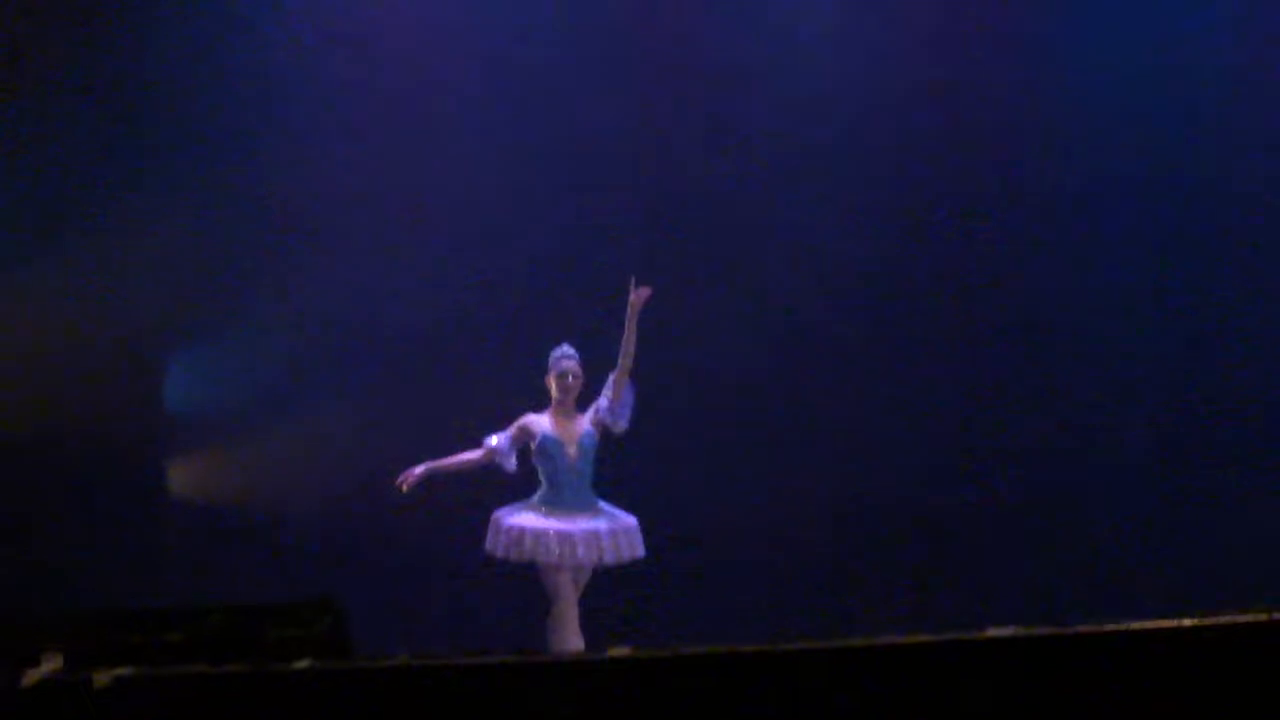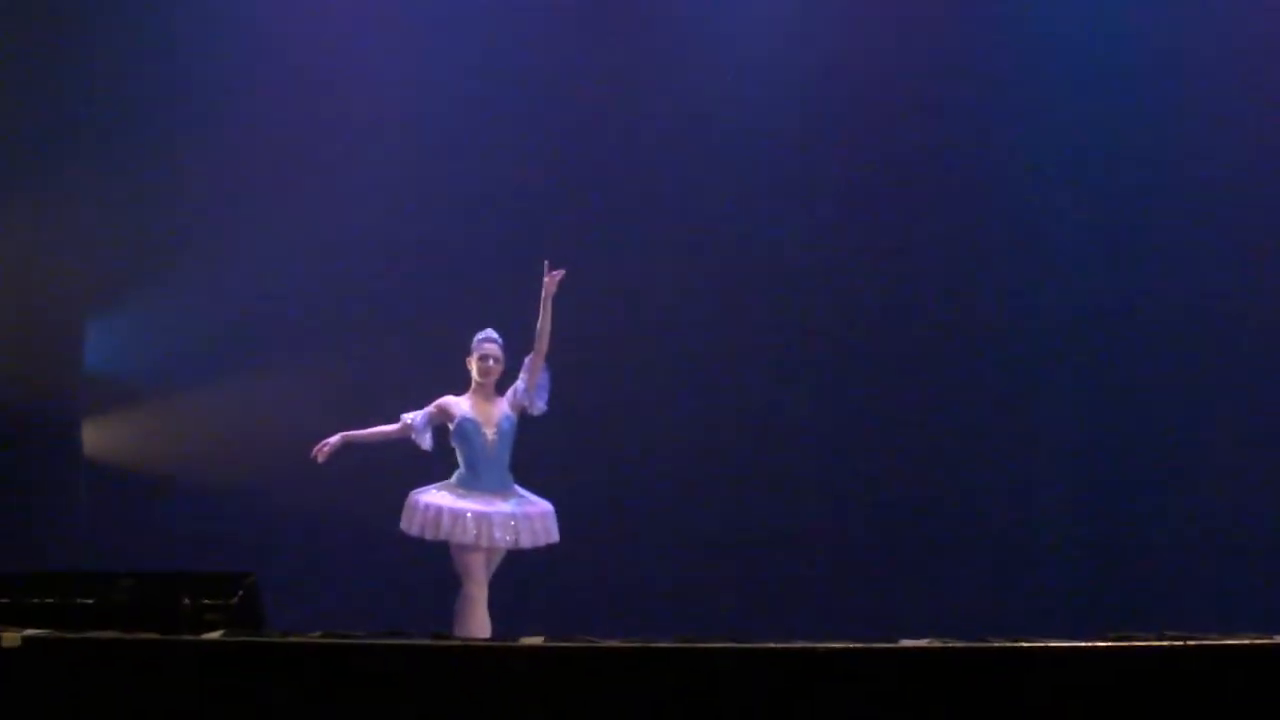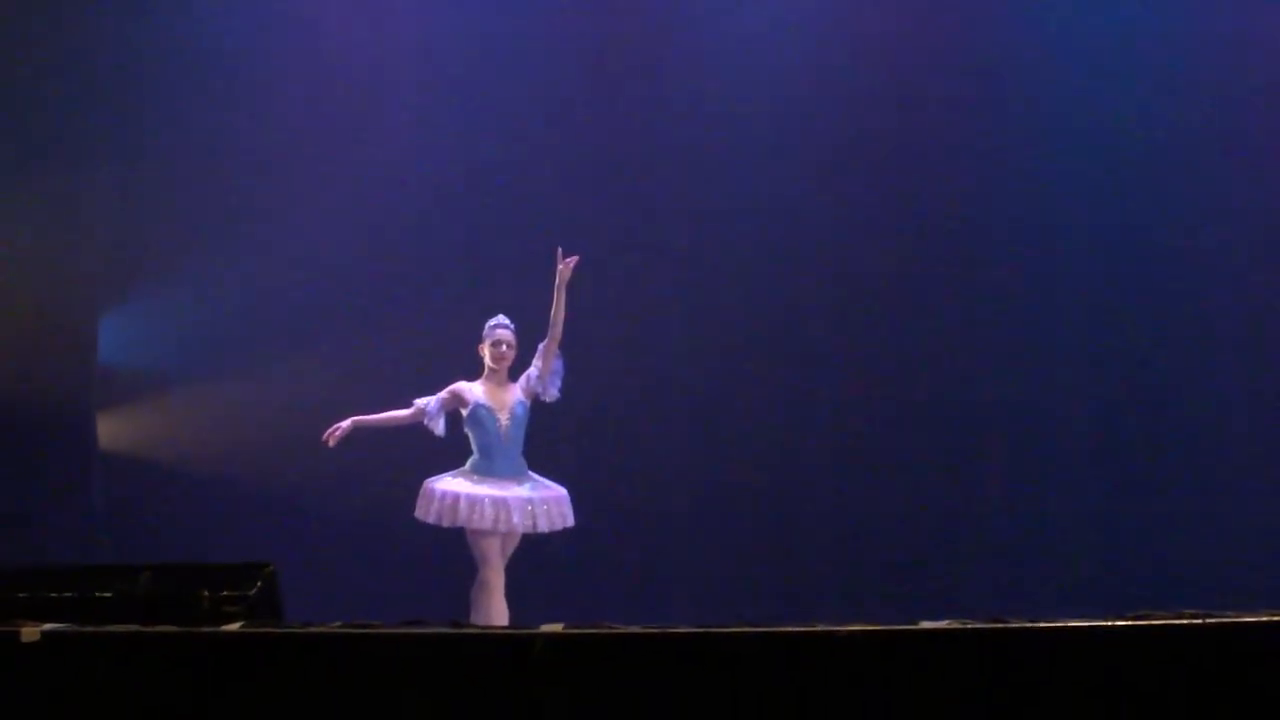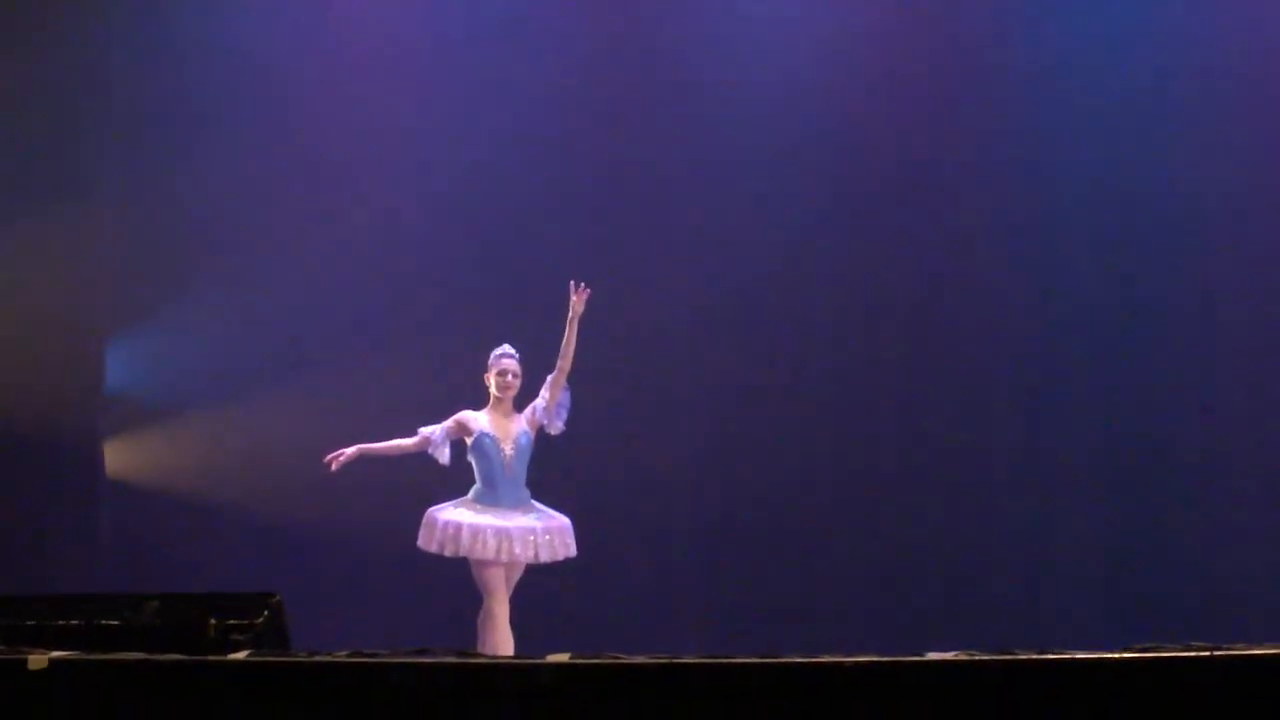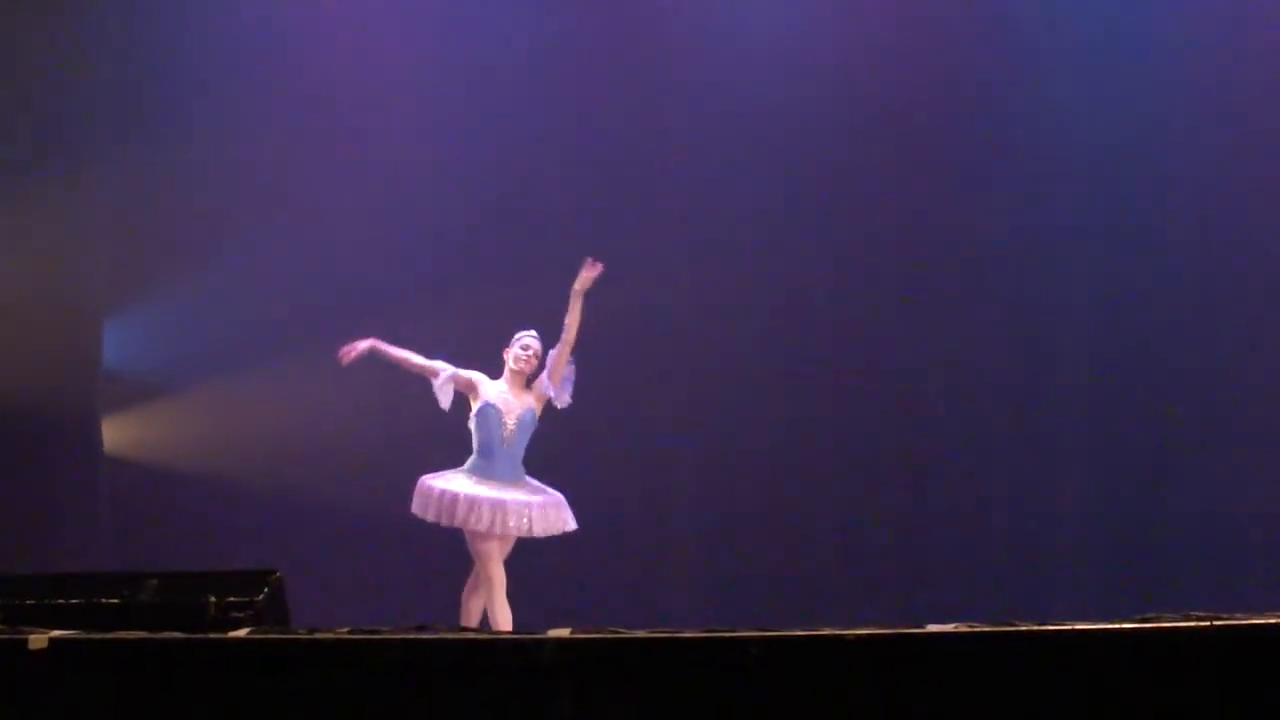
dt=1s
person 1, frame 1
left shoulder: (593, 420)
right shoulder: (531, 424)
left elbow: (623, 371)
right elbow: (482, 455)
left wrist: (632, 315)
right wrist: (428, 467)
left hip: (587, 521)
right hip: (548, 521)
left knee: (567, 605)
right knee: (564, 606)
person 1, frame 2
left shoulder: (512, 403)
right shoulder: (451, 406)
left elbow: (539, 353)
right elbow: (398, 429)
left wrist: (546, 298)
right wrist: (344, 437)
left hip: (503, 504)
right hip: (464, 501)
left knee: (475, 588)
right knee: (475, 588)
person 1, frame 3
left shoulder: (525, 389)
right shoulder: (464, 391)
left elbow: (553, 339)
right elbow: (410, 414)
left wrist: (560, 286)
right wrist: (356, 421)
left hip: (517, 489)
right hip: (479, 487)
left knee: (491, 574)
right knee: (491, 575)
left ankle: (481, 625)
person 1, frame 4
left shoulder: (530, 419)
right shoulder: (469, 420)
left elbow: (561, 371)
right elbow: (415, 442)
left wrist: (574, 318)
right wrist: (360, 449)
left hip: (520, 520)
right hip: (482, 517)
left knee: (495, 604)
right knee: (497, 606)
person 1, frame 5
left shoulder: (537, 396)
right shoulder: (478, 384)
left elbow: (566, 344)
right elbow: (425, 365)
left wrist: (577, 293)
right wrist: (374, 345)
left hip: (515, 494)
right hip: (477, 489)
left knee: (484, 575)
right knee: (495, 579)
